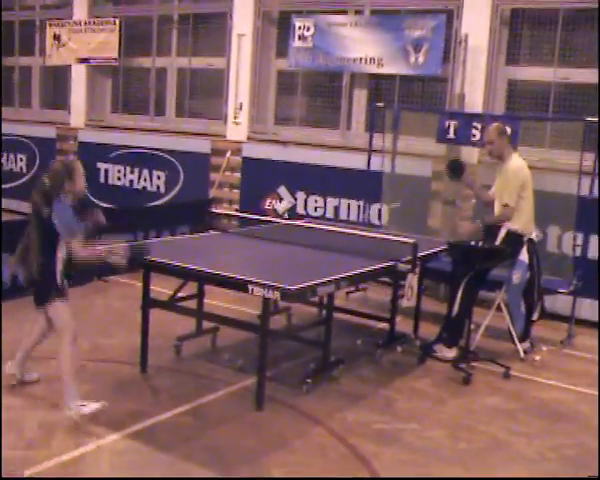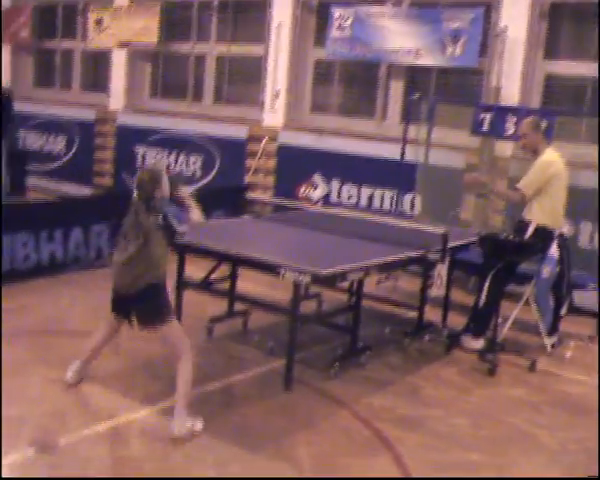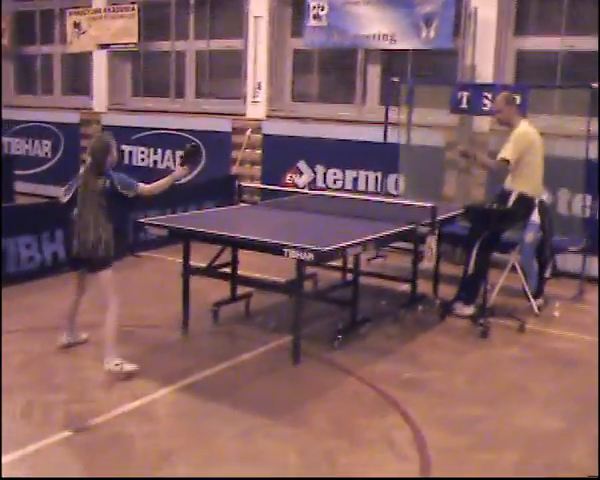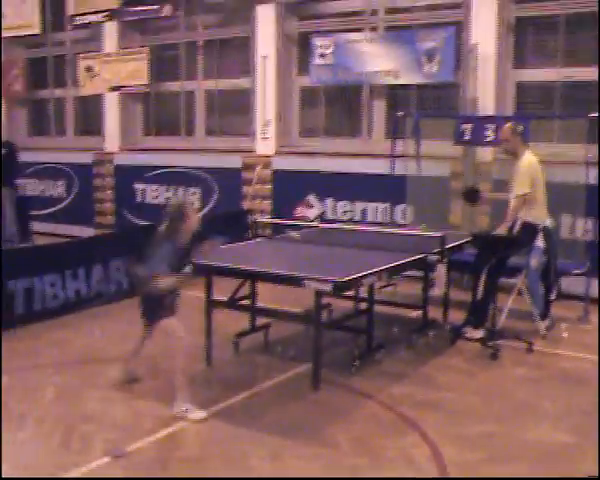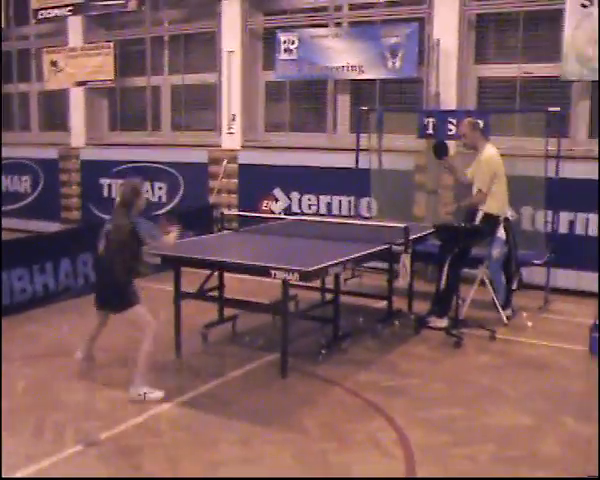
dt=0.7s
person 1, frame 1
left shoulder: (59, 203)
right shoulder: (61, 209)
left elbow: (72, 231)
right elbow: (79, 252)
left wrist: (91, 219)
right wrist: (111, 252)
left hip: (45, 273)
right hip: (47, 278)
left knee: (47, 324)
right knee: (69, 333)
left ankle: (17, 366)
right ankle: (73, 401)
person 1, frame 2
left shoulder: (133, 216)
right shoulder: (165, 216)
left elbow: (121, 250)
right elbow: (196, 218)
right wrist: (187, 199)
left hip: (125, 289)
right hip: (150, 294)
left knee: (111, 327)
right knee: (185, 353)
left ankle: (77, 370)
right ankle: (181, 420)
person 1, frame 3
left shoulder: (82, 176)
right shoulder: (114, 179)
left elbow: (64, 198)
right elbow: (148, 190)
right wrist: (174, 176)
left hip: (80, 243)
right hip: (100, 247)
left knee: (80, 289)
right knee: (112, 301)
left ankle: (69, 334)
right ankle: (112, 359)
person 1, frame 4
left shoulder: (187, 240)
right shoulder: (168, 247)
right elbow: (157, 283)
right wrist: (169, 281)
left hip: (166, 297)
right hip: (156, 299)
left knee: (147, 334)
right knee: (181, 344)
left ankle: (127, 370)
right ankle: (182, 404)
person 1, frame 5
left shoulder: (112, 221)
right shoulder: (138, 224)
left elbow: (101, 250)
right elbow: (166, 242)
right wrist: (172, 232)
left hip: (103, 281)
right hip: (120, 284)
left knee: (102, 321)
right knee: (150, 328)
left ankle: (85, 352)
right ankle: (139, 386)
person 2, frame 1
left shoulder: (513, 167)
right shoulder: (509, 166)
left elbow: (508, 212)
right elbow: (490, 198)
left wrist: (483, 222)
right wrist: (472, 185)
left hip: (508, 234)
right hip: (511, 234)
left knee: (465, 274)
left ankle: (448, 343)
person 2, frame 2
left shoulder: (545, 162)
right shoulder: (553, 159)
left elbow: (517, 196)
left wrist: (484, 182)
left hip: (537, 228)
right hip: (549, 229)
left knee: (494, 269)
left ankle: (475, 334)
person 2, frame 3
left shoulder: (521, 133)
right shoulder: (527, 131)
left elbow: (499, 165)
left wrist: (473, 154)
left hip: (518, 197)
right hip: (526, 197)
left knee: (479, 236)
left ankle: (466, 301)
person 2, frame 4
left shoulder: (525, 163)
right shoulder: (526, 161)
left elbow: (522, 200)
left wrist: (505, 226)
left hip: (524, 225)
right hip: (529, 224)
left knee: (485, 261)
right knee: (493, 263)
left ankle: (475, 325)
person 2, frame 5
left shoulder: (486, 157)
right shoulder: (486, 154)
left elbow: (481, 197)
right elbow: (465, 179)
left wrist: (457, 206)
right wrist: (448, 165)
left hip: (484, 216)
right hip: (491, 215)
left knee: (448, 252)
right knee: (458, 254)
left ankle: (439, 314)
